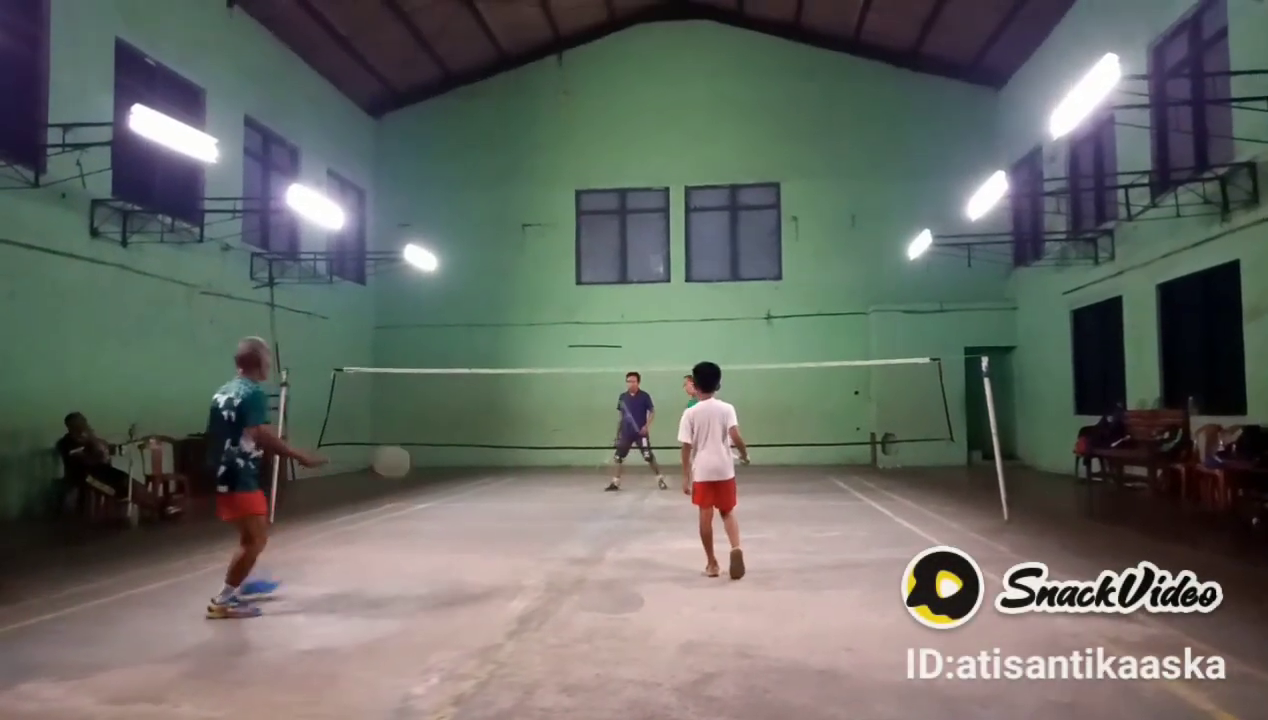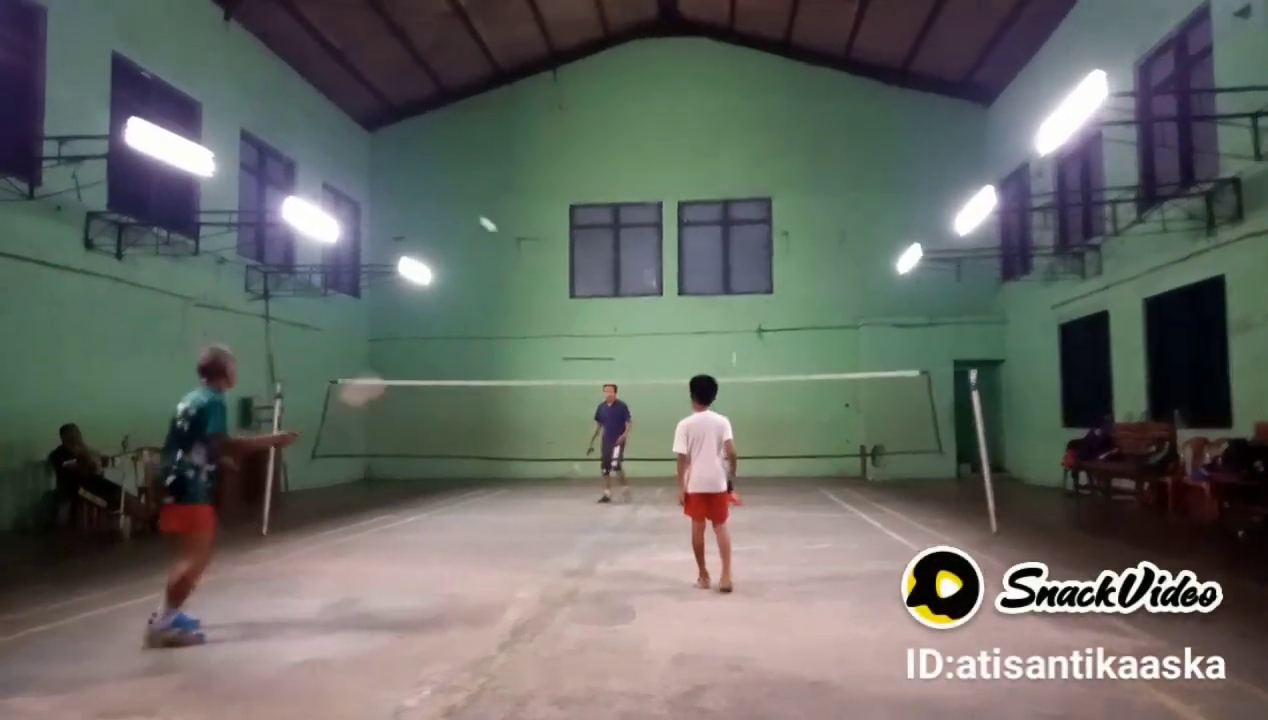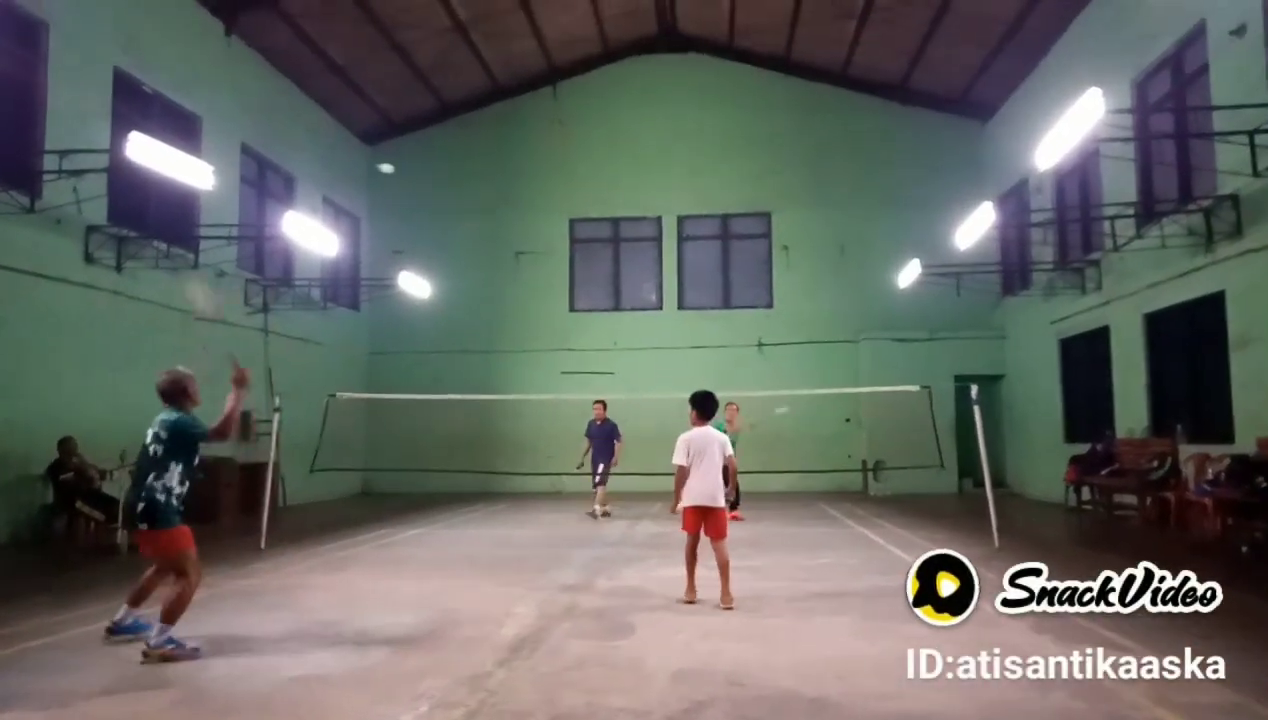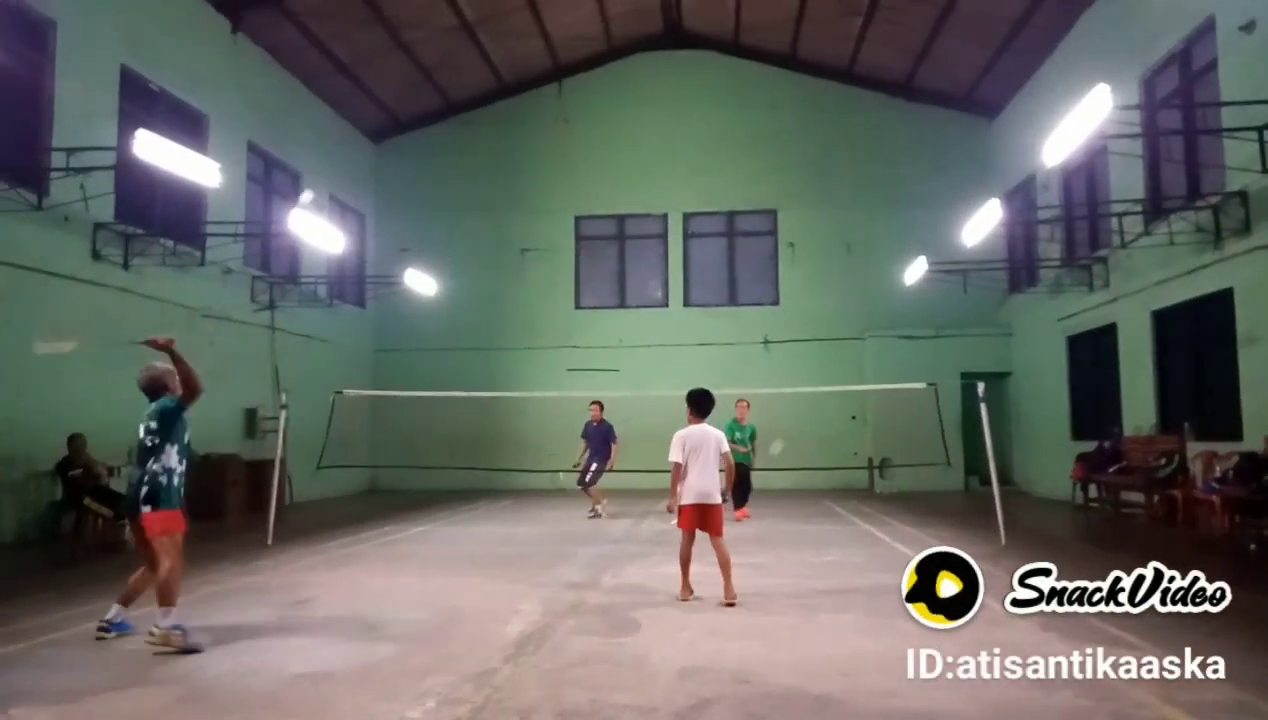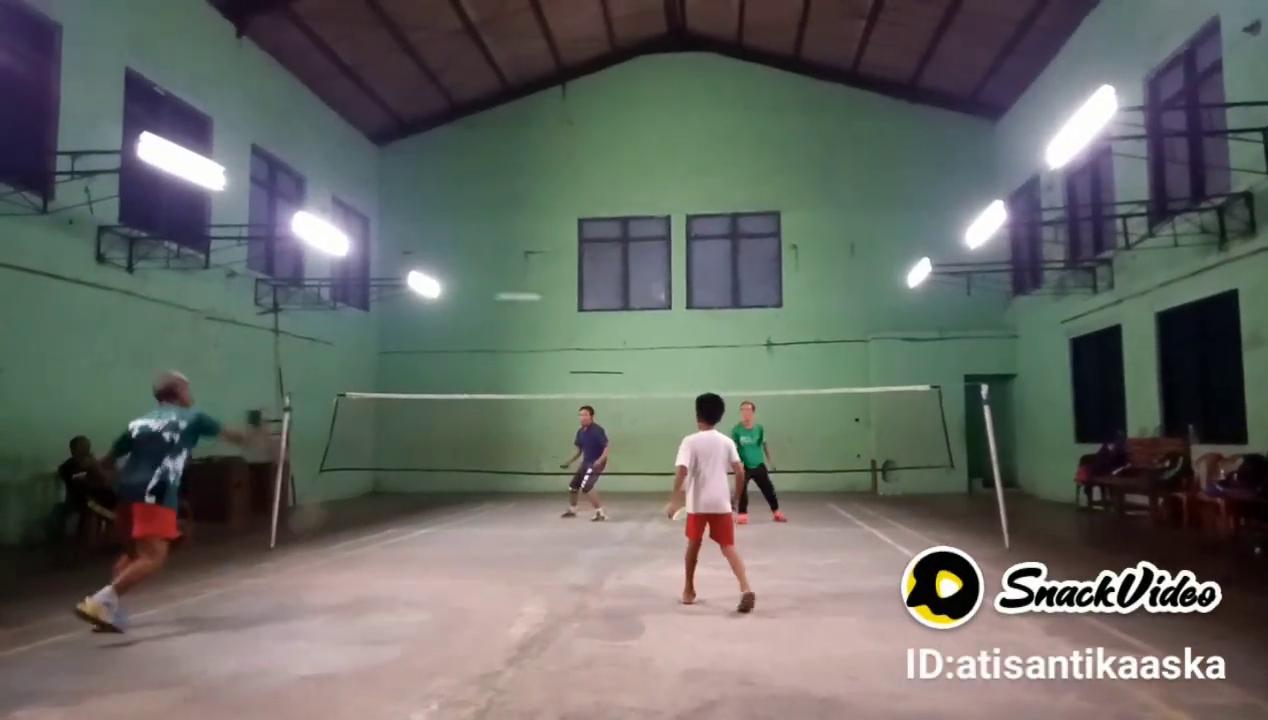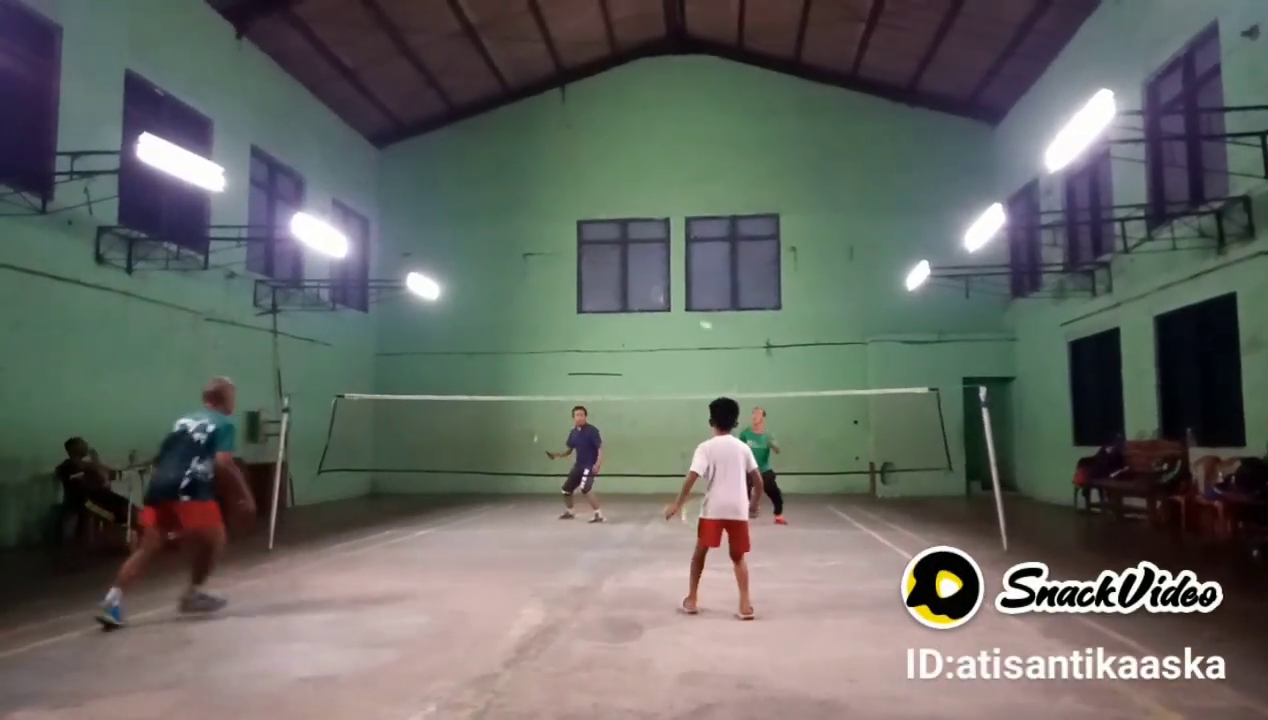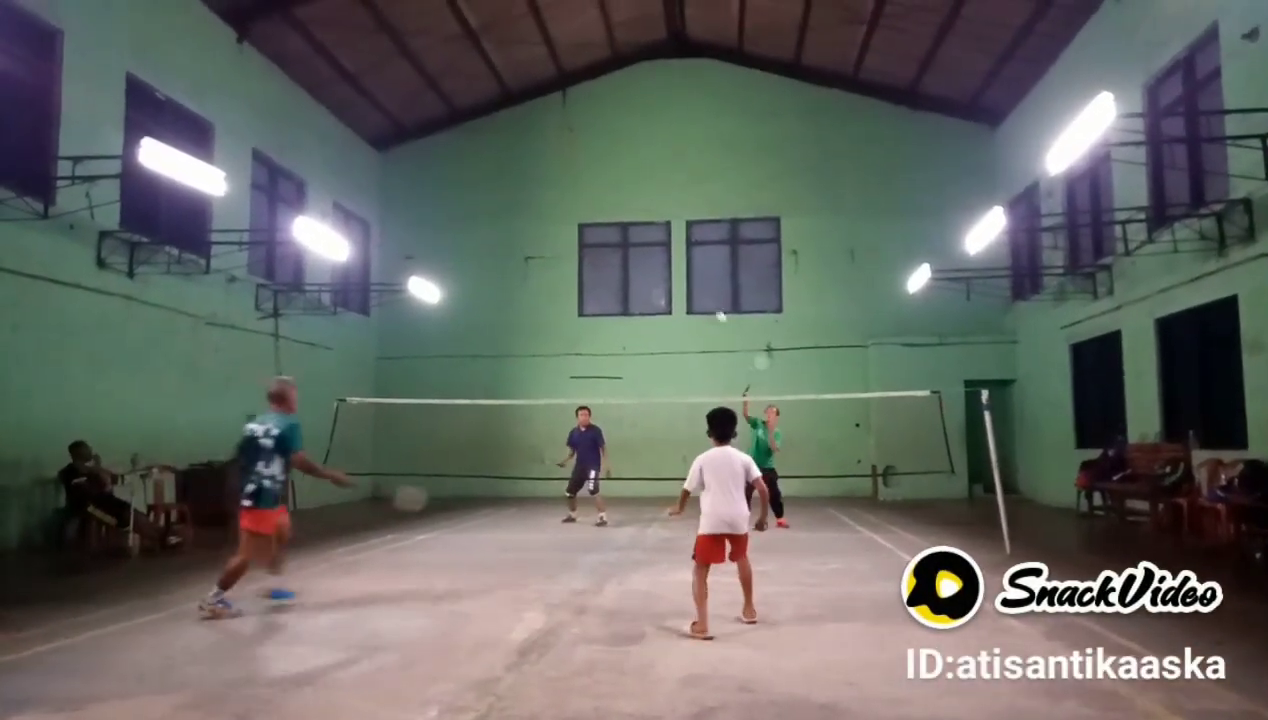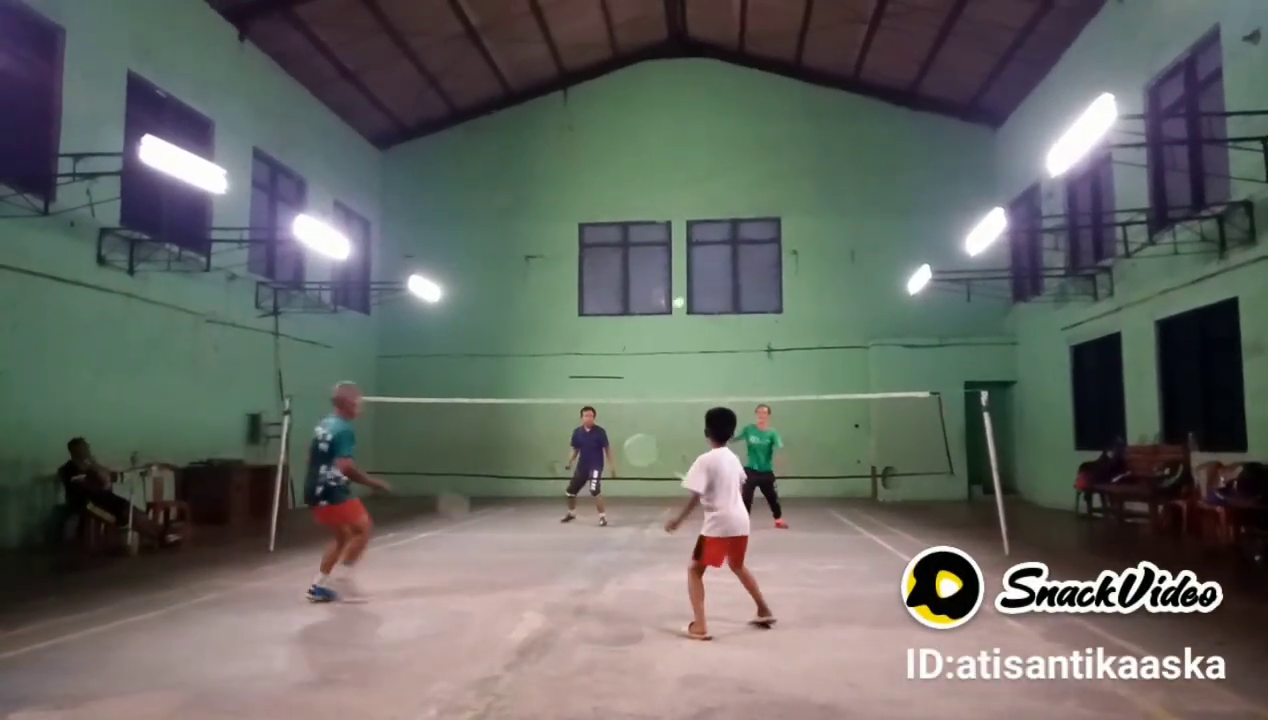
dt=0.3s
person 1, frame 1
left shoulder: (223, 392)
right shoulder: (254, 393)
right elbow: (260, 436)
right wrist: (300, 457)
left hip: (223, 472)
right hip: (239, 475)
left knee: (253, 532)
right knee: (255, 539)
left ankle: (244, 583)
right ankle: (223, 600)
person 1, frame 2
left shoulder: (195, 399)
right shoulder: (211, 402)
right elbow: (221, 443)
left wrist: (220, 460)
right wrist: (271, 440)
left hip: (178, 484)
right hip: (186, 488)
left knee: (194, 553)
right knee: (196, 556)
left ankle: (167, 614)
right ankle: (164, 625)
person 1, frame 3
left shoulder: (167, 421)
right shoulder: (180, 423)
right elbow: (223, 431)
right wrist: (237, 390)
left hip: (150, 507)
right hip: (159, 512)
left knee: (165, 567)
right knee: (189, 576)
left ankle: (122, 621)
right ankle: (159, 642)
person 1, frame 4
left shoulder: (158, 415)
right shoulder: (163, 410)
right elbow: (194, 389)
right wrist: (171, 352)
left hip: (142, 496)
right hip: (158, 498)
left knee: (153, 564)
right knee: (172, 560)
left ankle: (113, 620)
right ankle: (167, 627)
person 1, frame 5
left shoulder: (140, 422)
right shoulder: (192, 418)
left elbow: (108, 459)
right elbow: (230, 435)
left hip: (127, 489)
right hip: (155, 494)
left knee: (134, 554)
right knee: (152, 559)
left ankle: (108, 610)
right ankle: (100, 602)
person 1, frame 6
left shoulder: (184, 421)
right shoulder: (224, 424)
left elbow: (161, 456)
right elbow: (223, 462)
right wrist: (244, 494)
left hip: (159, 488)
right hip: (190, 491)
left knee: (147, 550)
right knee: (215, 540)
left ankle: (111, 603)
right ankle: (193, 594)
person 1, frame 7
left shoulder: (254, 424)
right shoulder: (288, 425)
left elbow: (241, 457)
right elbow: (301, 461)
right wrist: (332, 476)
left hip: (250, 491)
right hip: (264, 495)
left knee: (284, 533)
right knee: (250, 552)
left ankle: (274, 587)
right ankle: (215, 599)
person 1, frame 8
left shoulder: (325, 424)
right shoulder: (344, 430)
right elbow: (346, 467)
right wrist: (373, 483)
left hip: (318, 492)
right hip: (332, 493)
left knee: (343, 537)
right knee: (363, 531)
left ankle: (319, 585)
right ankle: (341, 577)
person 2, frame 1
left shoulder: (690, 413)
right shoulder: (727, 409)
left elbow: (686, 447)
right elbow: (736, 437)
left wrist: (686, 477)
right wrist: (744, 455)
left hip: (701, 472)
right hip: (724, 470)
left knee: (705, 516)
right knee: (728, 513)
left ankle: (712, 563)
right ankle: (736, 547)
person 2, frame 2
left shoulder: (685, 425)
right shoulder: (722, 421)
left elbow: (682, 458)
right elbow: (731, 452)
left wrist: (682, 488)
right wrist: (733, 471)
left hip: (695, 484)
right hip: (718, 483)
left knee: (698, 528)
right knee: (721, 527)
left ankle: (703, 575)
right ankle: (726, 575)
person 2, frame 3
left shoulder: (686, 438)
right shoulder: (722, 438)
left elbow: (681, 471)
right elbow: (733, 466)
left wrist: (676, 498)
left hip: (692, 498)
right hip: (715, 498)
left knee: (692, 542)
right knee: (719, 545)
left ankle: (691, 589)
right ankle: (726, 594)
person 2, frame 4
left shoulder: (681, 436)
right shoulder: (718, 435)
left elbow: (676, 467)
right elbow: (730, 464)
left wrist: (672, 496)
right wrist: (728, 489)
left hip: (688, 496)
right hip: (712, 495)
left knee: (687, 540)
right knee: (718, 541)
left ankle: (685, 588)
right ankle: (728, 590)
person 2, frame 5
left shoulder: (690, 441)
right shoulder: (727, 442)
left elbow: (682, 470)
right elbow: (740, 472)
left wrist: (675, 500)
right wrist: (735, 496)
left hip: (697, 503)
right hip: (721, 503)
left knee: (693, 546)
right knee: (729, 548)
left ankle: (689, 591)
right ankle: (745, 587)
person 2, frame 6
left shoulder: (706, 447)
right shoulder: (743, 448)
left elbow: (692, 477)
right elbow: (758, 480)
left wrist: (677, 504)
right wrist: (754, 503)
left hip: (713, 509)
right hip: (739, 510)
left knee: (700, 553)
right knee: (738, 557)
left ankle: (692, 599)
right ankle: (745, 605)
person 2, frame 7
left shoulder: (702, 460)
right shoulder: (744, 459)
left elbow: (687, 490)
right elbow: (762, 489)
left wrist: (678, 508)
right wrist: (763, 516)
left hip: (711, 522)
right hip: (738, 520)
left knee: (700, 571)
right knee: (741, 559)
left ankle: (702, 623)
right ankle: (748, 609)
person 2, frame 8
left shoulder: (704, 460)
right shoulder: (732, 459)
left elbow: (695, 497)
left wrist: (678, 519)
left hip: (717, 525)
right hip: (740, 522)
left knee: (695, 571)
right knee: (738, 567)
left ankle: (699, 624)
right ankle: (764, 610)
